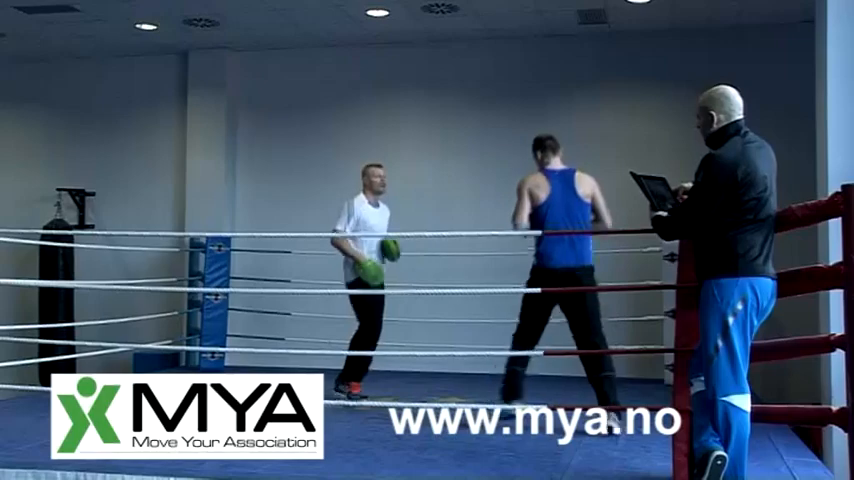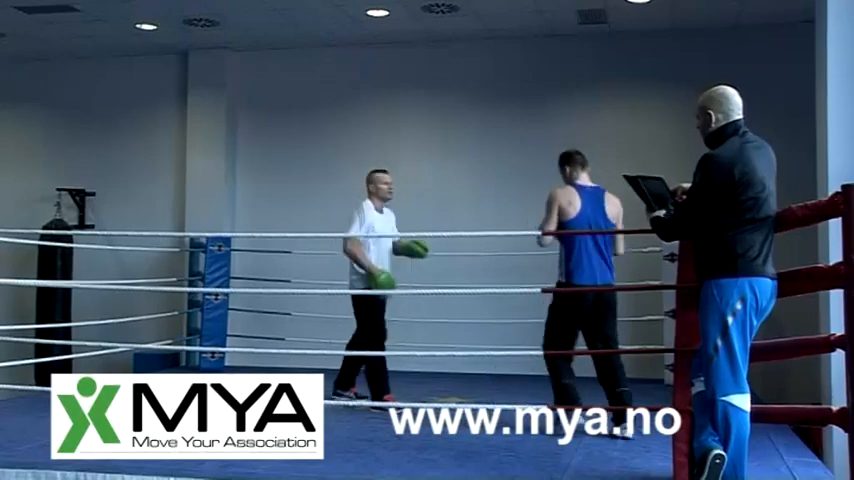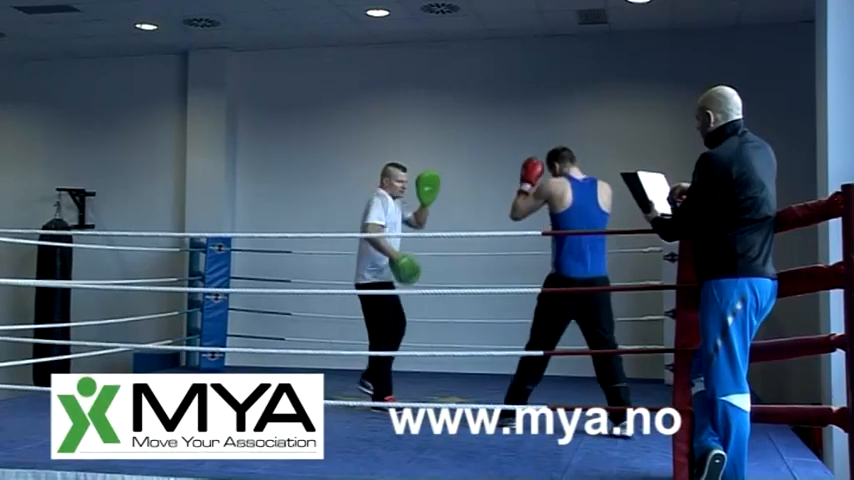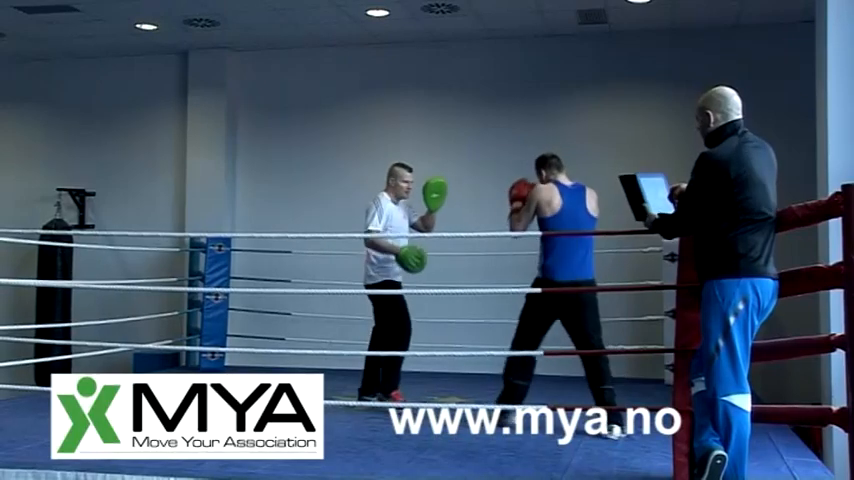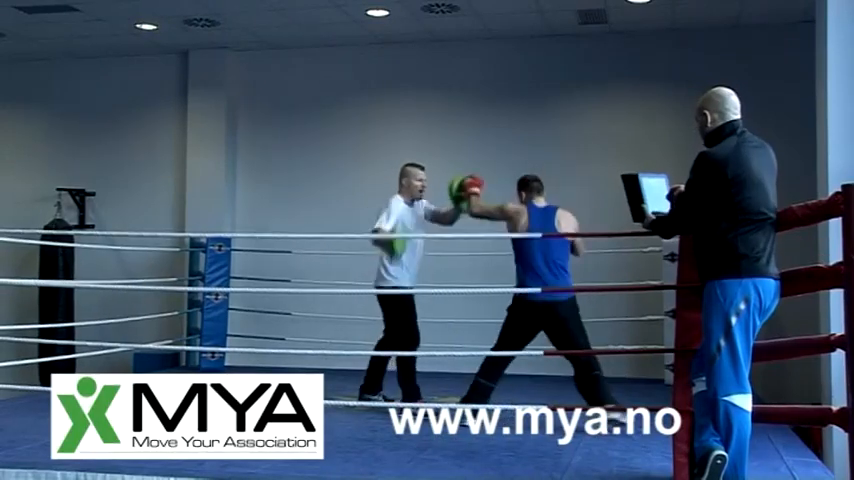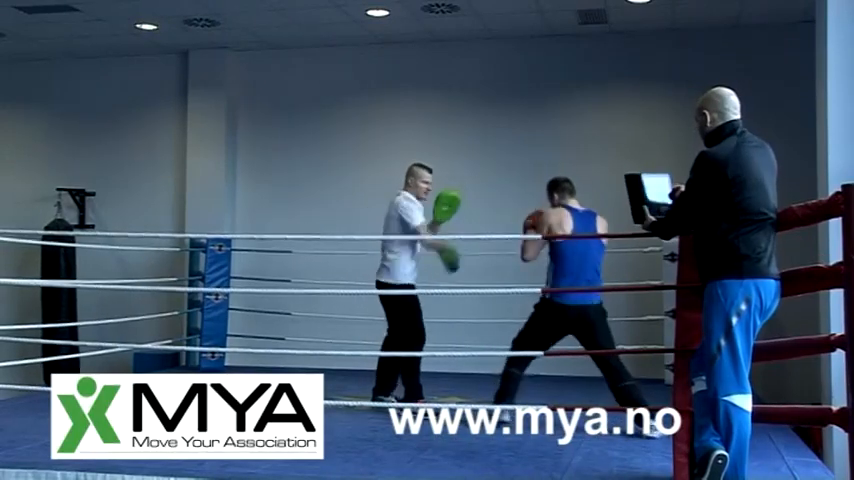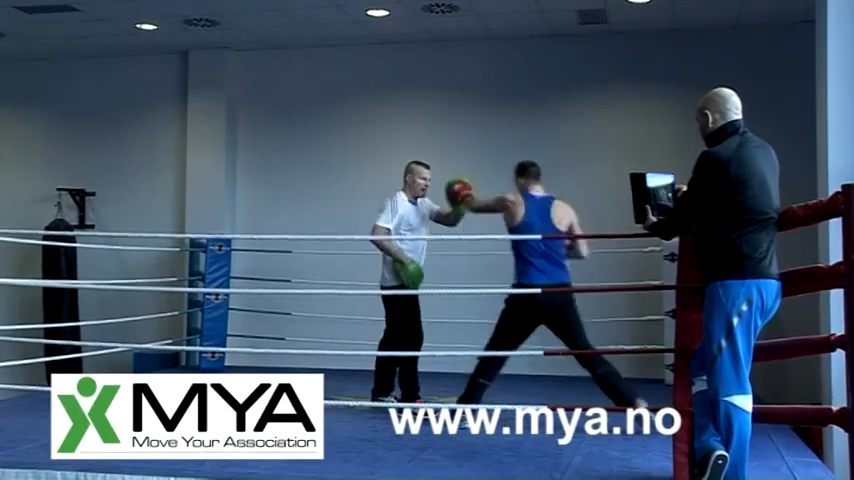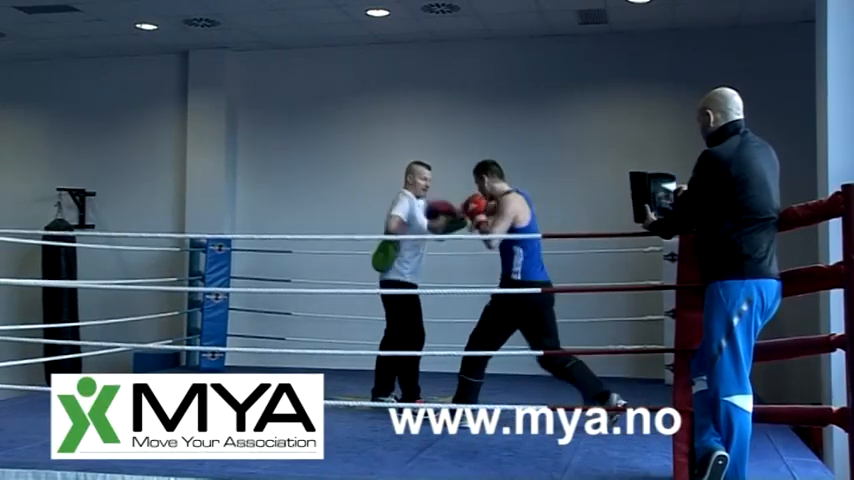
dt=0.3s
person 1, frame 1
left shoulder: (721, 159)
right shoulder: (760, 150)
left elbow: (692, 223)
left wrist: (661, 220)
right wrist: (698, 191)
left hip: (731, 280)
right hip: (757, 278)
left knee: (726, 380)
right knee: (705, 367)
person 1, frame 2
left shoulder: (718, 160)
right shoulder: (761, 150)
left elbow: (690, 224)
left wrist: (660, 221)
right wrist: (696, 191)
left hip: (732, 281)
right hip: (759, 278)
left knee: (726, 380)
right knee: (706, 369)
right ankle: (710, 448)
person 1, frame 3
left shoulder: (717, 159)
right shoulder: (761, 150)
left elbow: (690, 224)
left wrist: (660, 221)
right wrist: (695, 191)
left hip: (731, 281)
right hip: (759, 278)
left knee: (726, 380)
right knee: (706, 369)
person 1, frame 4
left shoulder: (716, 159)
right shoulder: (762, 151)
left elbow: (687, 220)
left wrist: (656, 221)
right wrist: (692, 192)
left hip: (733, 281)
right hip: (760, 278)
left knee: (727, 380)
right knee: (706, 369)
person 1, frame 5
left shoulder: (714, 158)
right shoulder: (761, 151)
left elbow: (685, 219)
left wrist: (654, 223)
right wrist: (690, 193)
left hip: (734, 281)
right hip: (762, 278)
left knee: (728, 380)
right knee: (707, 368)
person 1, frame 6
left shoulder: (713, 158)
right shoulder: (762, 151)
left elbow: (686, 219)
left wrist: (655, 225)
right wrist: (689, 195)
left hip: (735, 281)
right hip: (763, 279)
left knee: (728, 380)
right knee: (706, 368)
person 1, frame 7
left shoulder: (716, 157)
right shoulder: (763, 151)
left elbow: (688, 218)
left wrist: (655, 225)
right wrist: (691, 196)
left hip: (735, 281)
right hip: (764, 279)
left knee: (728, 380)
right knee: (706, 367)
person 1, frame 8
left shoulder: (717, 157)
right shoulder: (764, 151)
left elbow: (688, 217)
left wrist: (656, 223)
right wrist: (691, 195)
left hip: (736, 281)
right hip: (764, 279)
left knee: (729, 380)
right knee: (706, 367)
person 2, frame 1
left shoulder: (530, 183)
right shoulder: (586, 181)
left elbow: (520, 225)
right elbow: (606, 224)
left hip: (547, 272)
right hip: (580, 272)
left knee: (525, 338)
right knee: (593, 341)
left ankle: (511, 400)
right ankle: (610, 409)
person 2, frame 2
left shoulder: (560, 196)
right shoulder: (613, 202)
left elbow: (543, 240)
right elbow: (619, 249)
left wrist: (548, 229)
left hip: (573, 287)
right hip: (604, 289)
left knee: (557, 351)
right knee: (607, 355)
right ankle: (623, 419)
person 2, frame 3
left shoulder: (552, 186)
right shoulder: (604, 190)
left elbow: (516, 214)
left wrist: (526, 186)
left hip: (564, 281)
right hip: (597, 282)
left knee: (539, 347)
right knee: (606, 349)
left ankle: (511, 412)
right ankle: (621, 417)
person 2, frame 4
left shoulder: (541, 192)
right shoulder: (591, 195)
left elbow: (517, 229)
left wrist: (516, 207)
left hip: (550, 285)
right hip: (583, 286)
left knee: (523, 348)
right knee: (594, 354)
left ankle: (507, 410)
right ankle: (613, 420)
person 2, frame 5
left shoulder: (514, 212)
right shoulder: (567, 218)
left elbow: (475, 210)
right elbow: (579, 251)
left wrist: (471, 192)
left hip: (528, 303)
right hip: (562, 303)
left knee: (499, 358)
right knee: (585, 359)
right ankle: (607, 406)
person 2, frame 6
left shoulder: (551, 216)
right shoulder: (601, 223)
left elbow: (528, 256)
left wrist: (530, 232)
left hip: (557, 306)
right hip: (591, 308)
left knee: (521, 351)
right knee: (612, 365)
left ankle: (501, 408)
right ankle: (645, 420)
person 2, frame 7
left shoulder: (511, 202)
right shoulder: (564, 210)
left elbow: (474, 207)
right elbow: (582, 253)
left wrist: (465, 198)
left hip: (527, 294)
right hip: (559, 293)
left knee: (496, 352)
right knee: (586, 353)
right ankle: (634, 404)
person 2, frame 8
left shoulder: (508, 202)
right shoulder: (519, 197)
left elbow: (491, 241)
left wrist: (478, 219)
left hip: (519, 287)
right hip: (541, 288)
left knee: (479, 349)
right knee: (550, 353)
right ankle: (606, 397)
person 3, frame 1
left shoulder: (385, 210)
right shoulder: (353, 205)
right elbow: (337, 238)
right wrist: (359, 258)
left hip: (376, 278)
right hip: (359, 277)
left knee: (372, 330)
right knee: (370, 327)
left ankle: (346, 382)
right ankle: (351, 382)
person 3, frame 2
left shoulder: (389, 214)
right shoulder: (363, 212)
left elbow: (392, 244)
right elbow: (350, 246)
left wrist: (408, 247)
right wrist: (373, 270)
left hip: (377, 286)
right hip: (364, 286)
left knee: (363, 337)
right knee: (375, 336)
left ankle: (343, 386)
right ankle: (381, 395)
person 3, frame 3
left shoulder: (394, 203)
right shoulder: (380, 200)
left elbow: (417, 223)
right elbow: (370, 232)
left wrist: (426, 199)
right wrist: (395, 255)
left hip: (384, 279)
right hip: (371, 279)
left knee: (397, 327)
right knee: (382, 335)
left ankle: (370, 377)
right ankle: (383, 396)
person 3, frame 4
left shoulder: (403, 206)
right shoulder: (380, 204)
left elbow: (426, 226)
right elbow: (371, 237)
left wrist: (433, 206)
right wrist: (397, 251)
left hip: (390, 279)
right hip: (381, 279)
left knee: (383, 335)
right knee: (399, 331)
left ankle: (369, 391)
right ankle: (390, 392)
person 3, frame 5
left shoulder: (421, 206)
right shoulder: (394, 206)
left elbow: (446, 219)
right elbow: (377, 235)
left wrist: (458, 206)
right wrist: (388, 242)
left hip: (403, 284)
right hip: (392, 284)
left knee: (394, 338)
right knee: (408, 339)
left ankle: (370, 390)
right ankle: (411, 400)
person 3, frame 6
left shoulder: (408, 203)
right shoulder: (407, 203)
left elbow: (424, 233)
right elbow: (424, 236)
left wrist: (439, 219)
right wrist: (447, 250)
left hip: (392, 281)
right hip: (398, 281)
left knee: (397, 336)
right knee: (413, 337)
left ankle: (382, 392)
right ankle: (413, 398)
person 3, frame 7
left shoulder: (423, 203)
right shoulder: (396, 202)
left elbow: (449, 220)
right elbow: (377, 235)
left wrist: (459, 207)
right wrist: (403, 259)
left hip: (403, 282)
right hip: (398, 282)
left knee: (394, 337)
right knee: (411, 337)
left ankle: (382, 393)
right ankle: (410, 399)
person 3, frame 8
left shoulder: (417, 203)
right shoulder: (406, 200)
left elbow: (428, 230)
right elbow: (393, 225)
left wrist: (444, 223)
right wrist: (393, 243)
left hip: (395, 280)
right hip: (399, 280)
left knee: (395, 336)
right knee: (412, 337)
left ankle: (382, 393)
right ankle: (410, 399)
